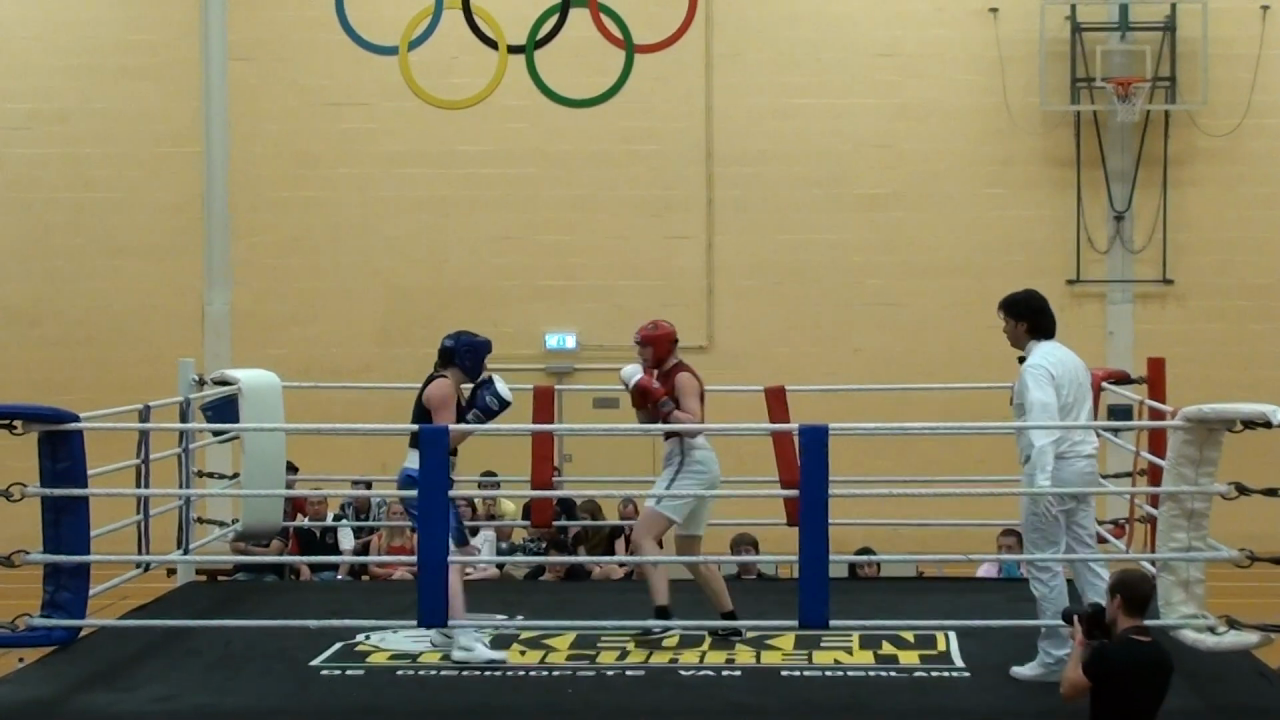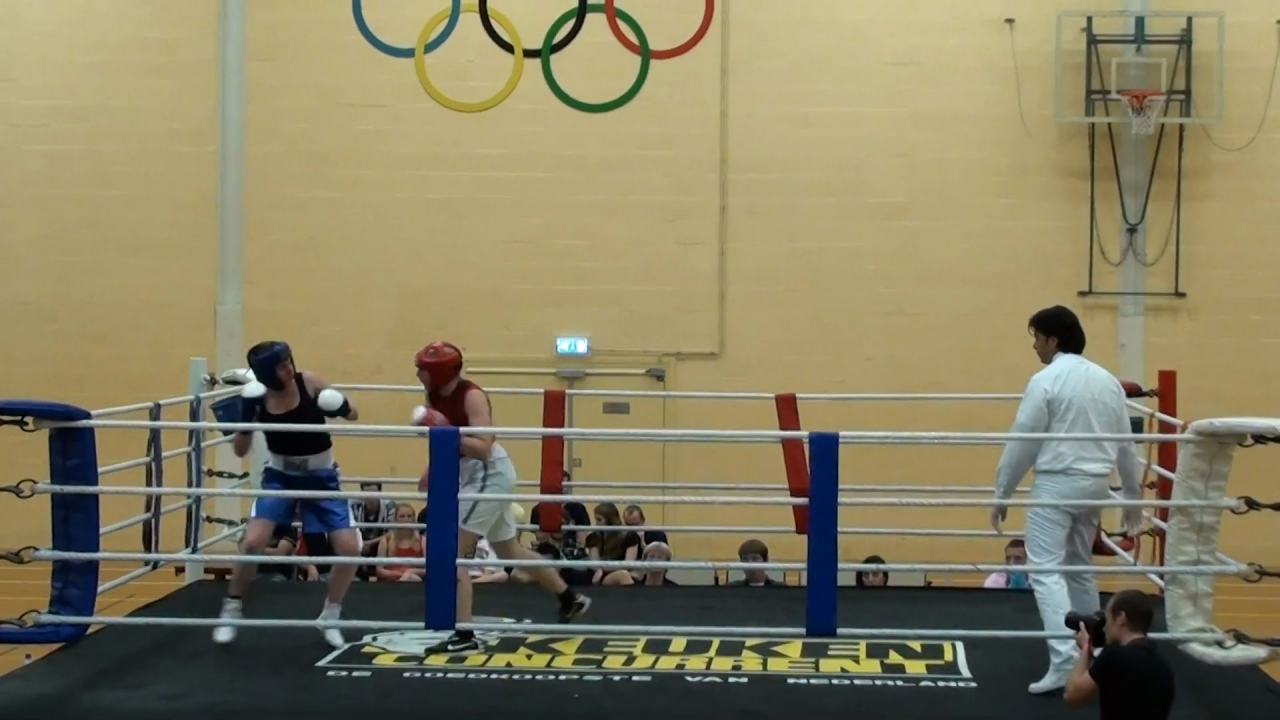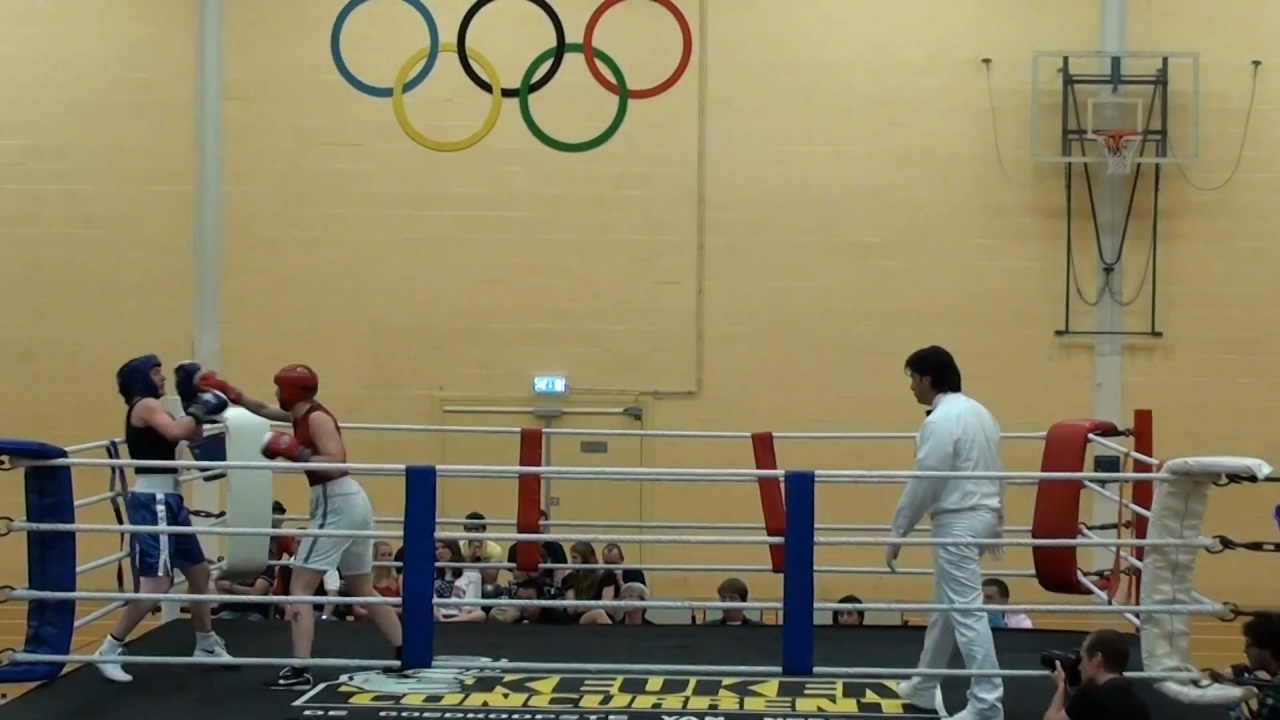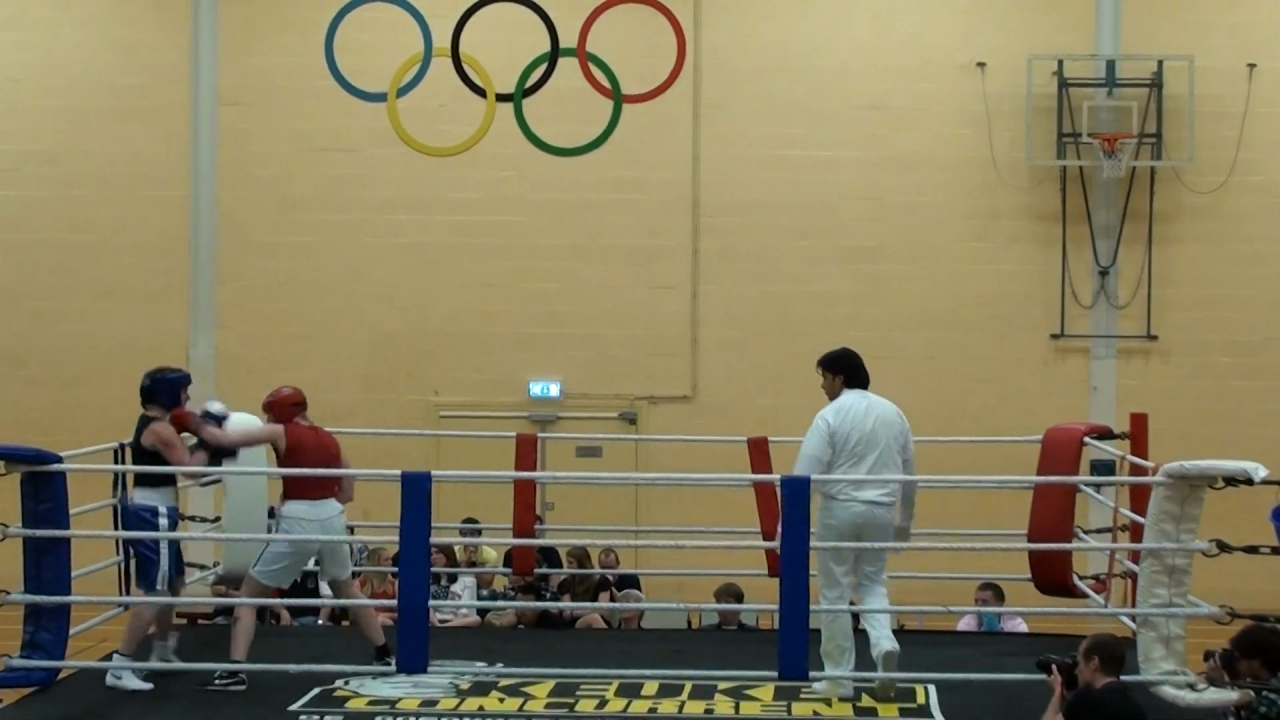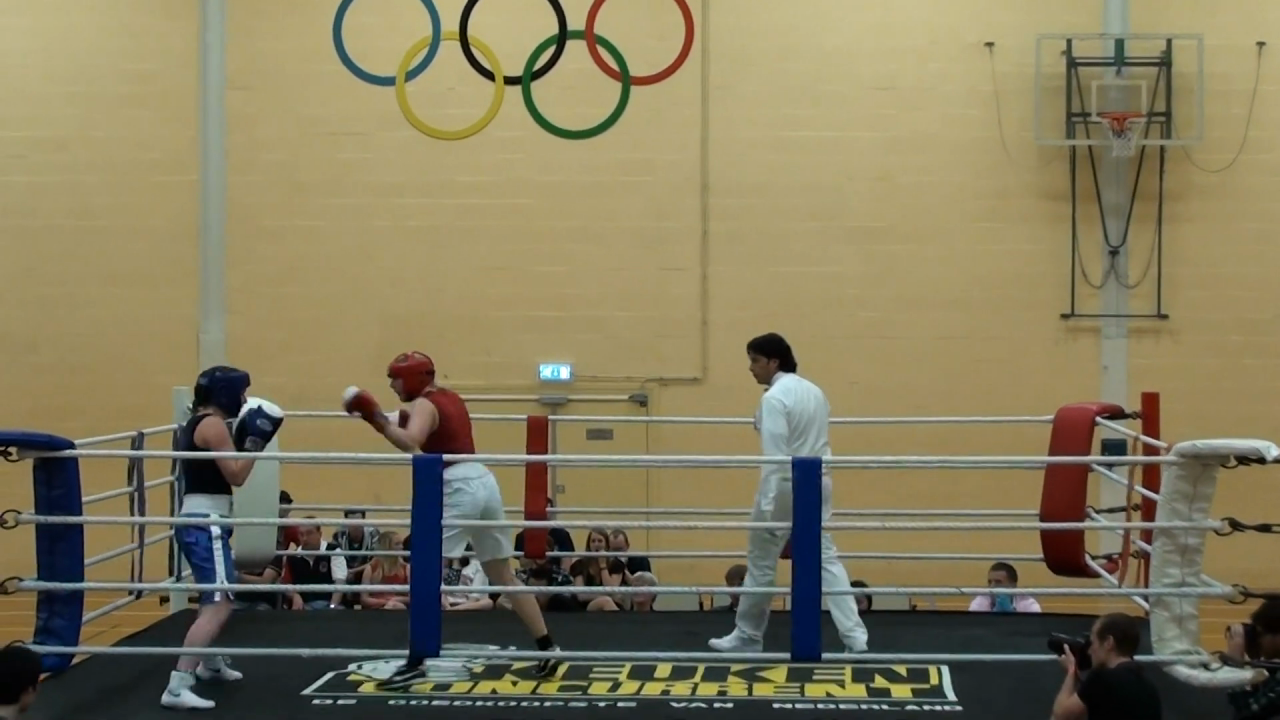
dt=1s
person 1, frame 1
left shoulder: (1037, 365)
right shoulder: (1069, 359)
left elbow: (1043, 428)
left wrist: (1042, 484)
left hip: (1057, 471)
right hip: (1082, 468)
left knee: (1043, 563)
right knee: (1086, 558)
left ankle: (1055, 656)
person 1, frame 2
left shoulder: (1045, 380)
right shoulder: (1108, 381)
left elbow: (1021, 443)
right elbow: (1125, 444)
left wrist: (1001, 494)
right wrist: (1132, 496)
left hip: (1057, 484)
right hip: (1094, 484)
left knee: (1044, 568)
right knee: (1079, 567)
left ankle: (1064, 659)
person 1, frame 3
left shoulder: (941, 420)
right shoulder: (981, 413)
left elbow: (922, 486)
right elbow: (996, 474)
left wrist: (896, 534)
right wrist: (996, 521)
left hip: (958, 522)
right hip: (980, 518)
left knee: (966, 613)
right knee: (946, 605)
right ankle: (923, 686)
person 1, frame 4
left shoulder: (830, 415)
right shoulder: (892, 412)
left elbow: (806, 472)
right elbow: (907, 471)
right wrist: (906, 518)
left hip: (839, 510)
right hip: (880, 511)
left knee: (836, 592)
right knee: (873, 585)
left ankle: (839, 677)
right ankle: (885, 648)
person 1, frame 5
left shoulder: (776, 397)
right shoulder: (814, 392)
left elbow: (774, 456)
left wrist: (767, 505)
left hip: (787, 487)
right hip: (818, 484)
left knee: (762, 562)
right knee: (827, 561)
left ankle: (747, 636)
right ankle: (855, 636)
person 2, frame 1
left shoulder: (446, 383)
right shoulder: (443, 386)
left elbow: (459, 430)
right elbow: (445, 438)
left wrist: (479, 402)
right wrist: (485, 409)
right hip: (423, 480)
left knee: (461, 552)
right knee: (450, 559)
left ankle: (444, 632)
right ankle: (460, 639)
person 2, frame 2
left shoulder: (309, 382)
right shoulder: (255, 397)
left elbow: (352, 417)
right elbow: (241, 450)
left wrist: (341, 407)
right wrist: (243, 422)
left hip: (322, 475)
right hip: (280, 475)
left knee: (349, 547)
right knee: (253, 542)
left ankle: (329, 619)
right ankle: (232, 609)
person 2, frame 3
left shoulder: (148, 409)
right shoulder: (147, 407)
left elbow: (190, 435)
right elbow: (179, 433)
left wrist: (198, 406)
right wrist: (199, 410)
left hip: (169, 500)
right hip: (151, 502)
left knee: (199, 572)
right knee: (157, 584)
left ankle: (207, 646)
right ankle: (108, 652)
person 2, frame 4
left shoulder: (153, 423)
right shoulder: (159, 427)
left elbow: (183, 455)
right elbow: (193, 466)
right wrist: (212, 450)
left hip: (146, 511)
right hip: (154, 514)
left knee: (172, 585)
right knee: (157, 596)
left ankle: (163, 651)
right ankle: (119, 669)
person 2, frame 5
left shoulder: (195, 426)
right shoulder: (213, 425)
right elbow: (237, 476)
left wrist: (245, 434)
right wrist: (259, 440)
left hip: (195, 520)
right hip: (206, 523)
left knee: (217, 600)
right knee: (218, 607)
left ankle: (211, 663)
right ankle: (177, 687)
person 3, frame 1
left shoulder: (682, 377)
right shoulder: (664, 374)
left elbow: (692, 425)
right elbow: (645, 421)
left wrist: (661, 401)
right wrist: (639, 394)
left hip: (689, 464)
right hip: (699, 466)
left knee: (642, 537)
right knee: (689, 554)
left ankle: (663, 617)
right ankle: (730, 622)
person 3, frame 2
left shoulder: (471, 394)
right shoulder: (440, 394)
left elbow: (482, 447)
left wrist: (445, 428)
left hip: (488, 475)
right hip: (472, 475)
left knee: (452, 551)
right knee: (512, 551)
left ankle: (464, 635)
right ankle: (569, 597)
person 3, frame 3
left shoulder: (317, 418)
right shoulder: (302, 416)
left elbow: (334, 464)
right elbow: (272, 411)
left wrist: (296, 452)
right wrist: (234, 395)
left hip: (336, 505)
right hip: (355, 503)
left knee: (299, 591)
right knee: (361, 590)
left ankle: (299, 670)
right ankle: (406, 655)
person 3, frame 4
left shoulder: (281, 433)
right shoulder: (330, 441)
left elbow: (228, 440)
right elbow: (347, 493)
left wrist: (198, 426)
left hip: (297, 524)
right hip: (333, 520)
left knee: (248, 597)
right knee: (348, 593)
left ankle: (234, 672)
right ankle: (385, 655)
person 3, frame 5
left shoulder: (424, 405)
right shoulder: (451, 398)
left elbow: (410, 444)
left wrist: (376, 418)
left hip: (458, 491)
right hip: (484, 487)
right knee: (501, 578)
left ankle: (415, 663)
right ankle: (547, 648)
